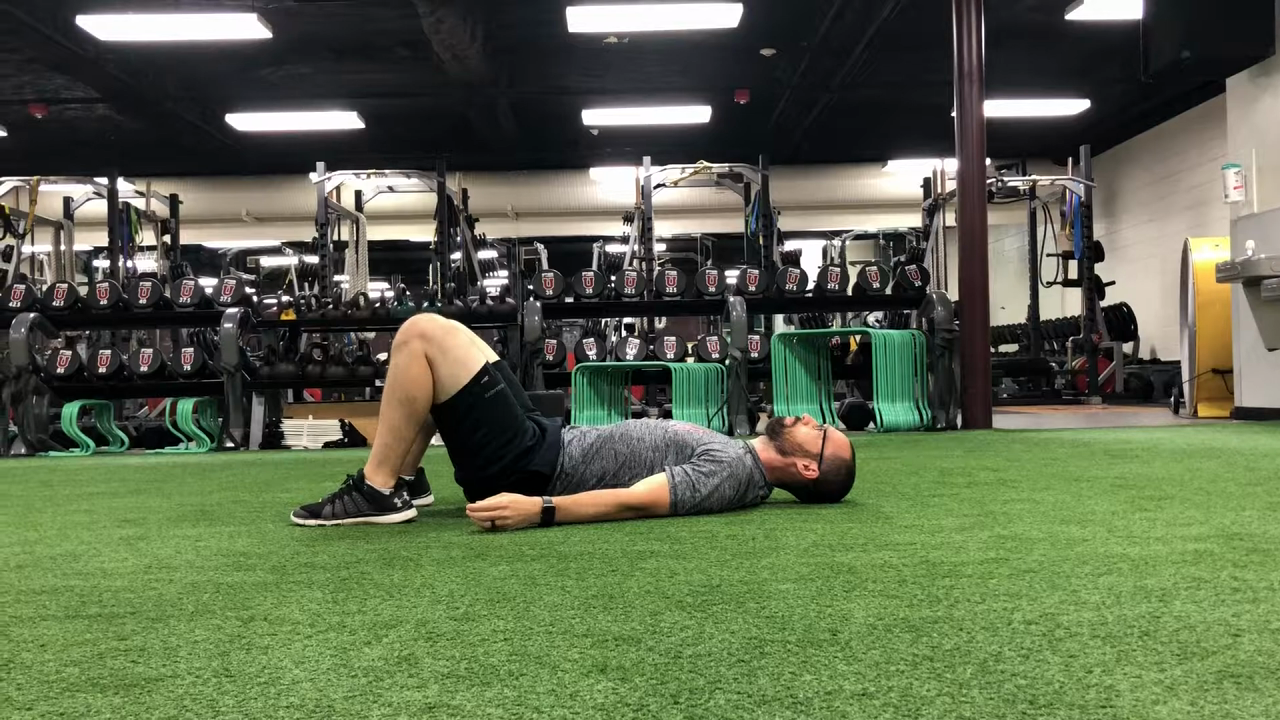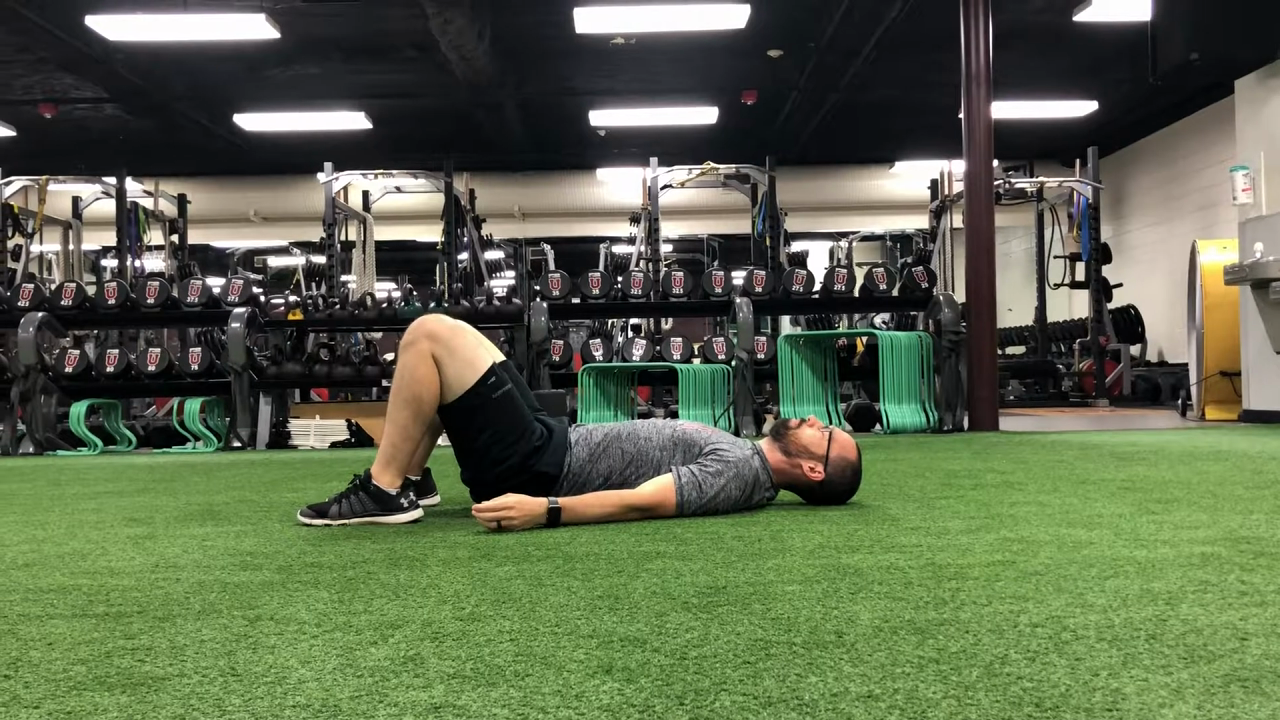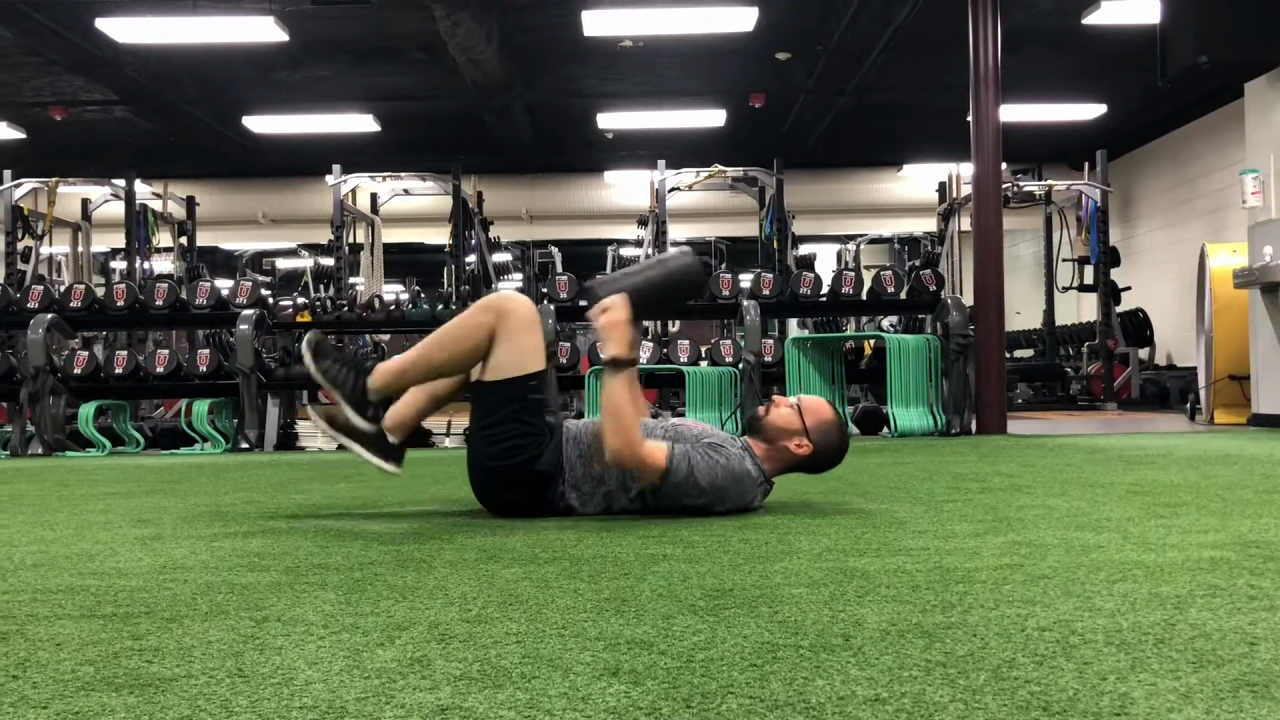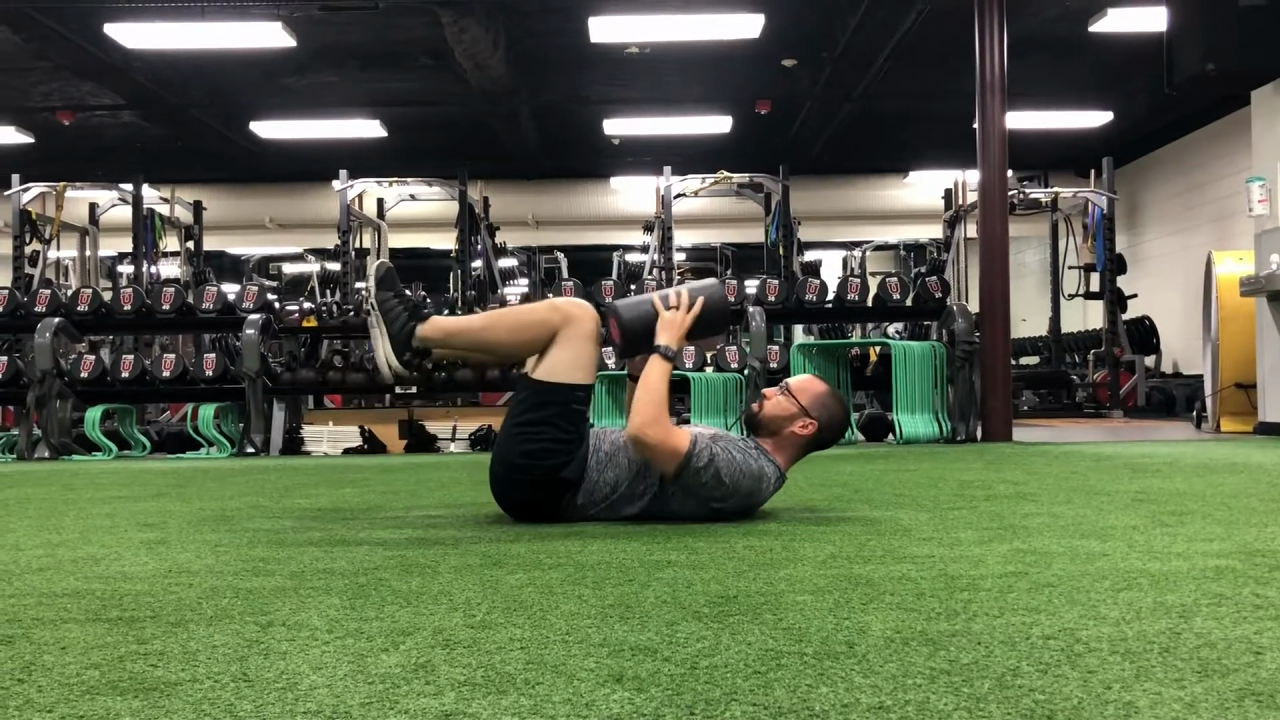
dt=0.5s
person 1, frame 1
left shoulder: (732, 472)
right shoulder: (734, 456)
left elbow: (633, 503)
left wrist: (536, 508)
left hip: (525, 467)
right hip: (549, 442)
left knee: (421, 334)
right knee: (439, 335)
left ankle: (378, 492)
right ankle: (404, 478)
person 1, frame 2
left shoulder: (739, 471)
right shoulder: (740, 455)
left elbow: (638, 503)
left wrist: (542, 509)
left hip: (533, 467)
right hip: (556, 440)
left knee: (428, 335)
right knee: (444, 338)
left ankle: (385, 490)
right ankle: (409, 477)
person 1, frame 3
left shoulder: (730, 473)
right shoulder: (732, 458)
left elbow: (623, 450)
right elbow: (641, 434)
left wrist: (617, 352)
right wrist: (622, 350)
left hip: (525, 475)
right hip: (546, 459)
left knee: (510, 307)
right knee: (490, 336)
left ankle: (368, 392)
right ankle: (382, 430)
person 1, frame 4
left shoulder: (745, 474)
right shoulder: (744, 457)
left elbow: (645, 433)
right elbow: (653, 433)
left wrist: (666, 346)
right wrist: (643, 364)
left hip: (540, 477)
right hip: (551, 476)
left knee: (574, 315)
right knee: (548, 333)
left ankle: (414, 334)
right ankle: (415, 348)
